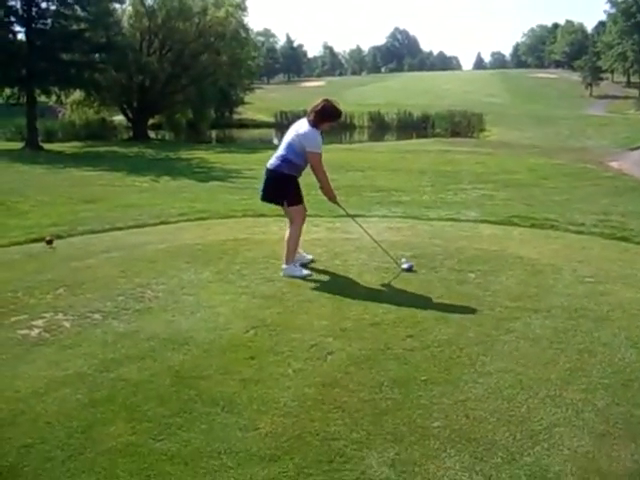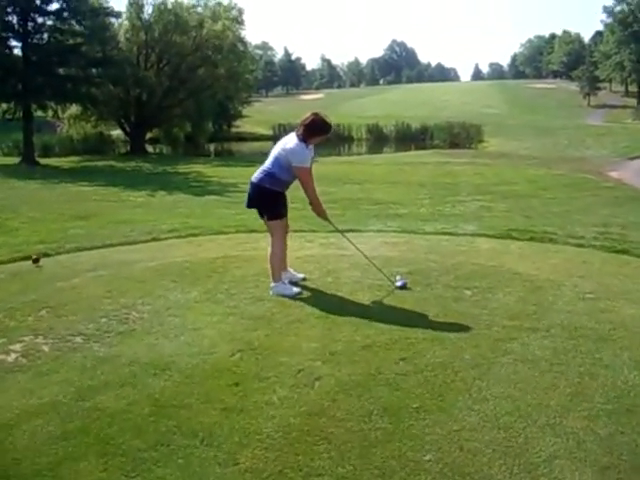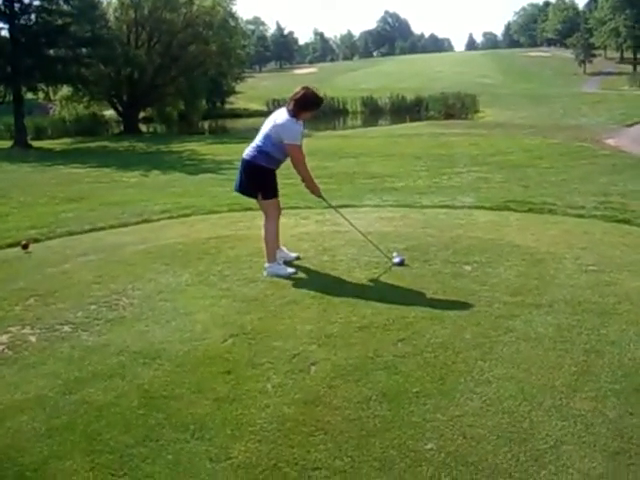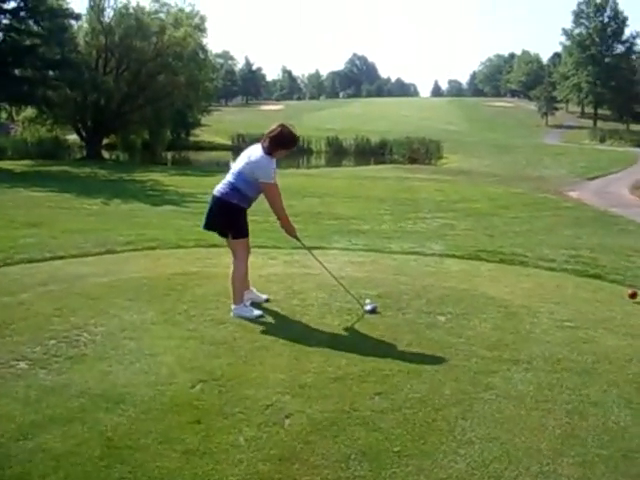
dt=0.5s
person 1, frame 1
left shoulder: (306, 125)
right shoulder: (311, 135)
left elbow: (316, 165)
right elbow: (318, 168)
left wrist: (324, 187)
right wrist: (330, 192)
left hip: (282, 174)
right hip: (282, 176)
left knee: (300, 214)
right knee: (297, 220)
left ankle: (295, 253)
right ankle: (288, 265)
person 1, frame 2
left shoulder: (303, 143)
right shoulder: (297, 149)
left elbow: (308, 176)
right elbow: (306, 183)
left wrist: (314, 202)
right wrist: (318, 208)
left hip: (274, 189)
right hip: (265, 189)
left knee: (283, 231)
right knee: (277, 236)
left ankle: (284, 271)
right ankle: (277, 283)
person 1, frame 3
left shoulder: (289, 116)
right shoulder: (289, 125)
left elbow: (299, 153)
right elbow: (297, 160)
left wrist: (306, 179)
right wrist: (311, 184)
left hip: (263, 166)
right hip: (257, 167)
left knee: (274, 211)
right knee: (272, 214)
left ankle: (277, 250)
right ankle: (272, 264)
person 1, frame 4
left shoulder: (262, 151)
right shoulder: (263, 162)
left elbow: (274, 190)
right elbow: (273, 198)
left wrist: (283, 219)
right wrist: (287, 224)
left hip: (232, 203)
right hip: (229, 205)
left knee: (244, 251)
right knee: (241, 255)
left ankle: (246, 291)
right ankle: (238, 306)
